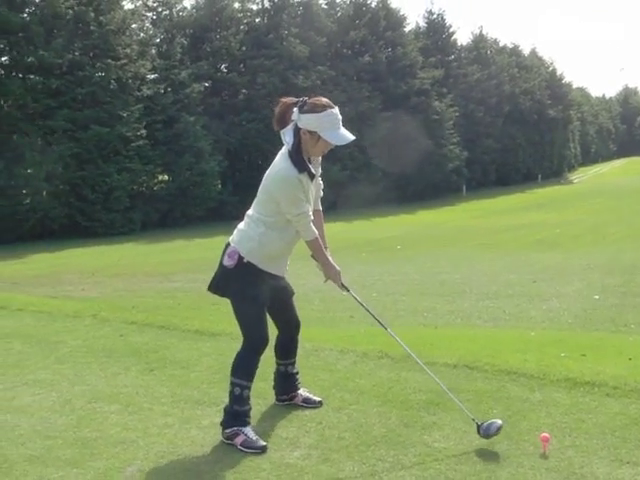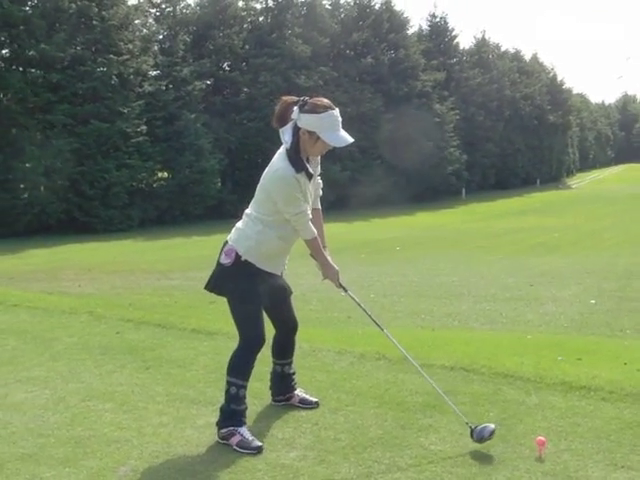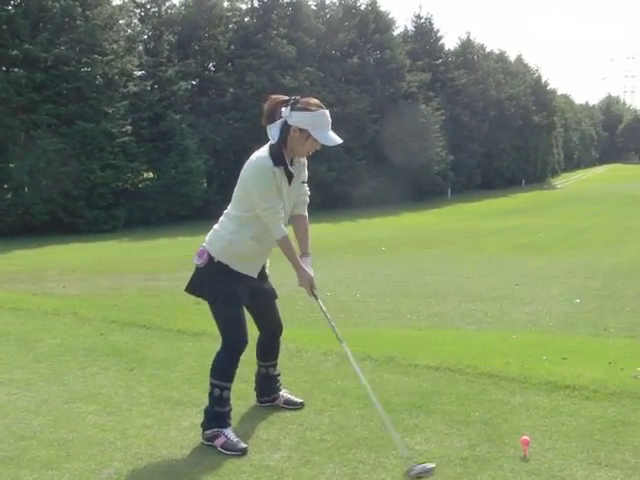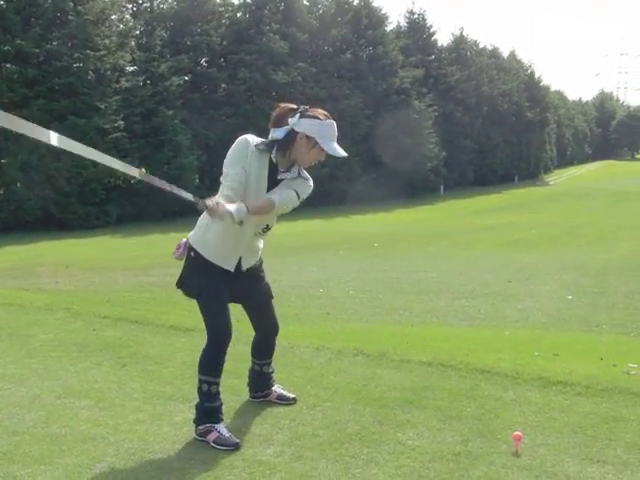
dt=0.3s
person 1, frame 1
left shoulder: (309, 159)
right shoulder: (286, 175)
left elbow: (315, 209)
right elbow: (305, 227)
left wrist: (326, 255)
right wrist: (327, 264)
left hip: (270, 263)
right hip: (246, 263)
left knee: (290, 326)
right knee: (256, 339)
left ankle: (287, 389)
right ankle: (235, 423)
person 1, frame 2
left shoulder: (309, 159)
right shoulder: (284, 175)
left elbow: (315, 209)
right elbow: (303, 226)
left wrist: (326, 253)
right wrist: (325, 264)
left hip: (268, 262)
right hip: (244, 262)
left knee: (287, 326)
right knee: (253, 338)
left ankle: (283, 389)
right ankle: (230, 423)
person 1, frame 3
left shoulder: (299, 166)
right shoulder: (262, 165)
left elbow: (299, 212)
right elbow: (274, 226)
left wrist: (306, 258)
right wrist: (299, 268)
left hip: (254, 263)
right hip: (223, 260)
left knee: (272, 328)
right knee: (235, 339)
left ankle: (268, 390)
right ankle: (215, 424)
person 1, frame 4
left shoulder: (302, 182)
right shoulder: (247, 147)
left elbow: (269, 205)
right elbow: (230, 193)
left wrist: (234, 211)
right wrist: (225, 207)
left hip: (247, 261)
right hip: (209, 254)
left knee: (268, 327)
right knee: (220, 335)
left ankle: (261, 386)
right ankle: (207, 419)
